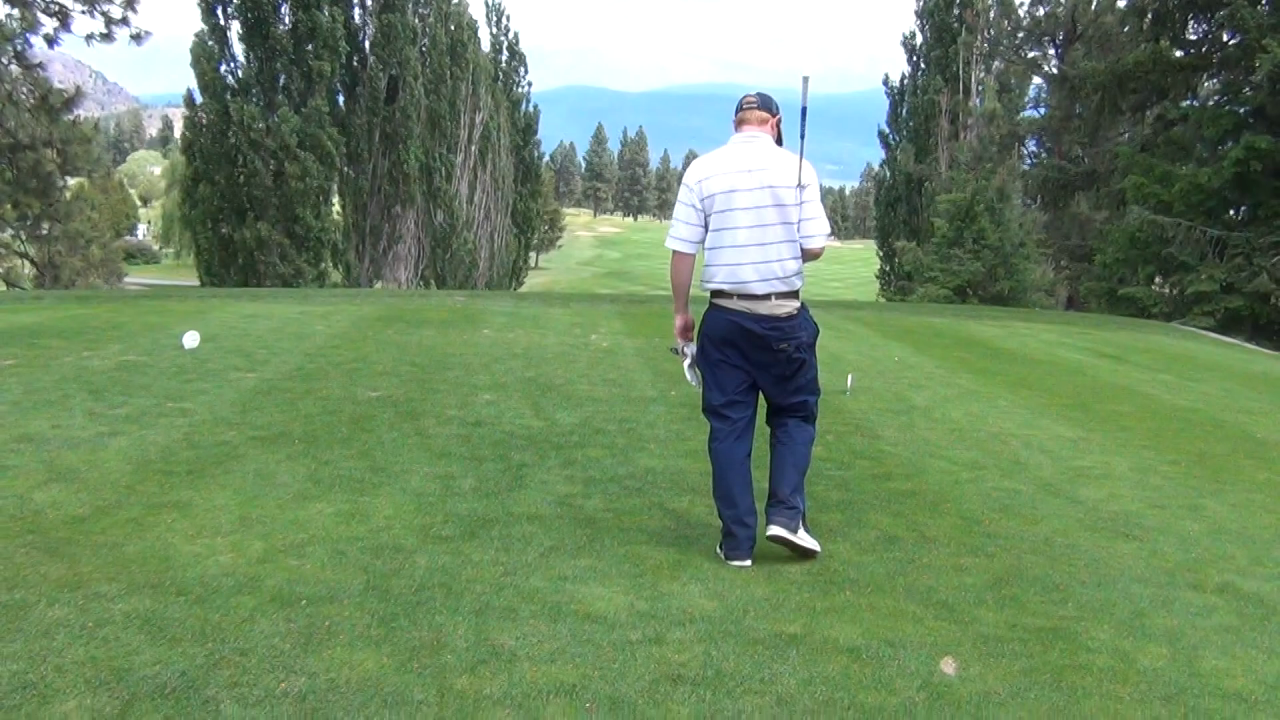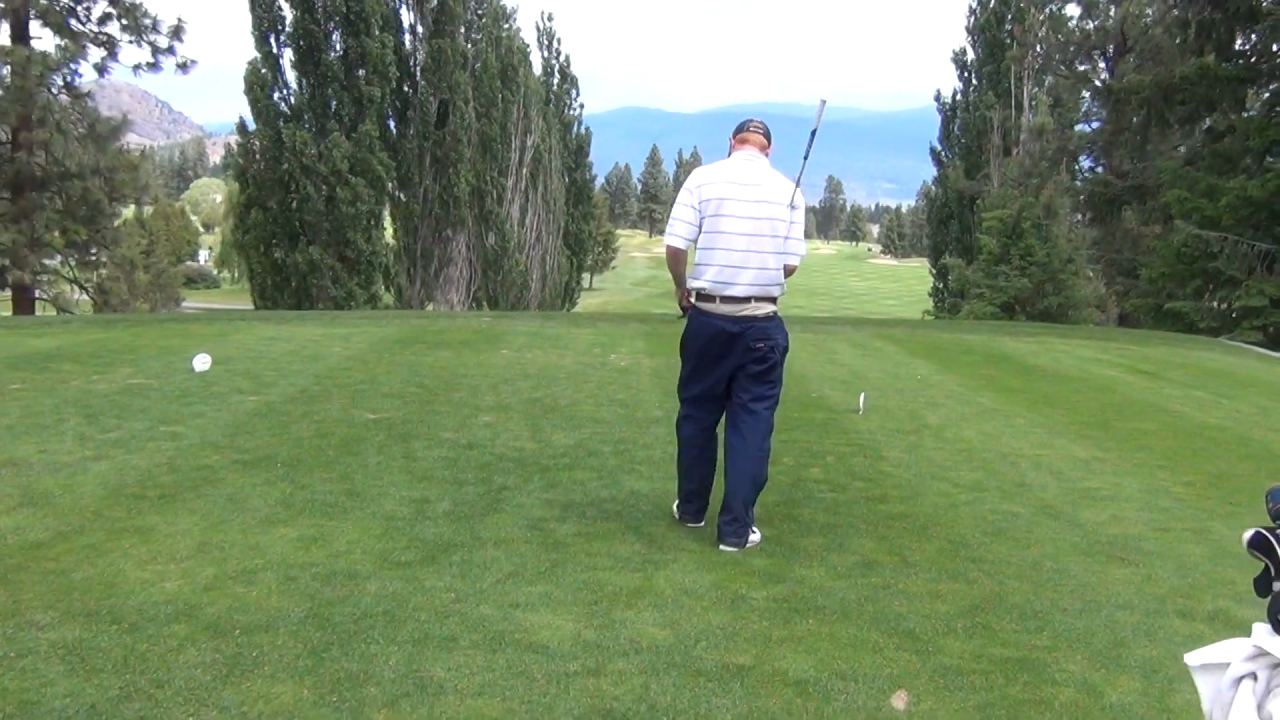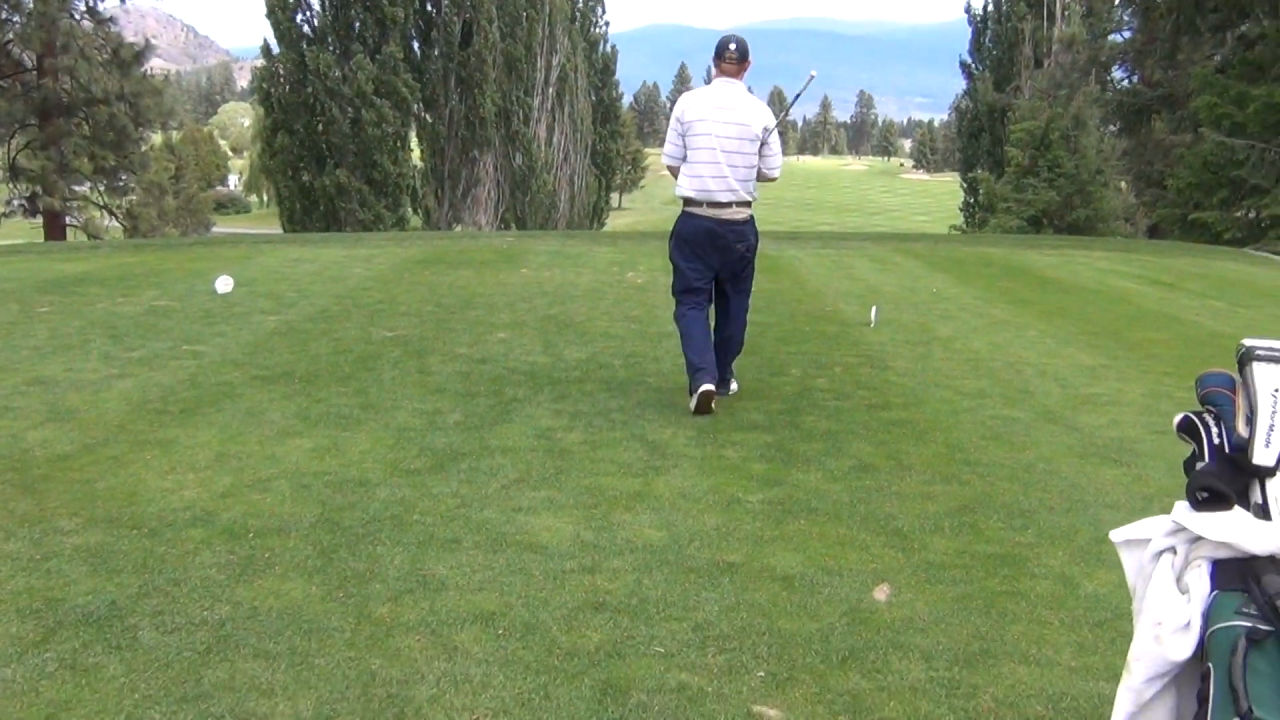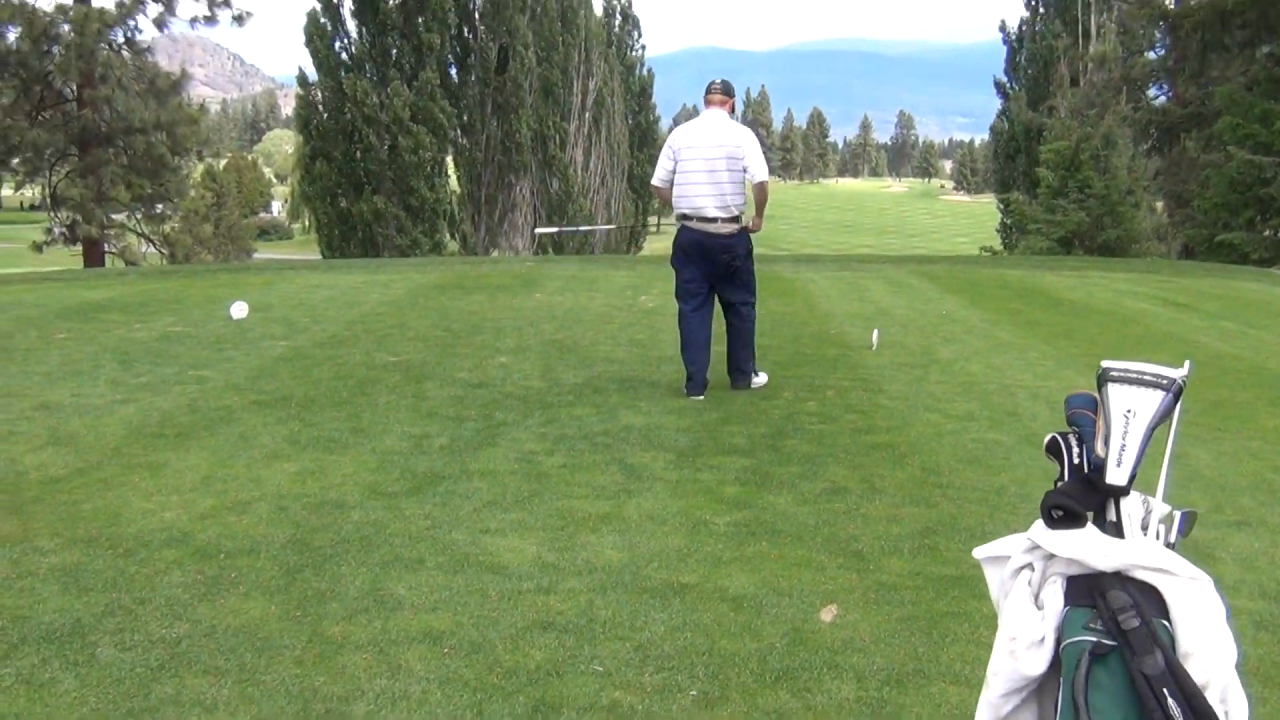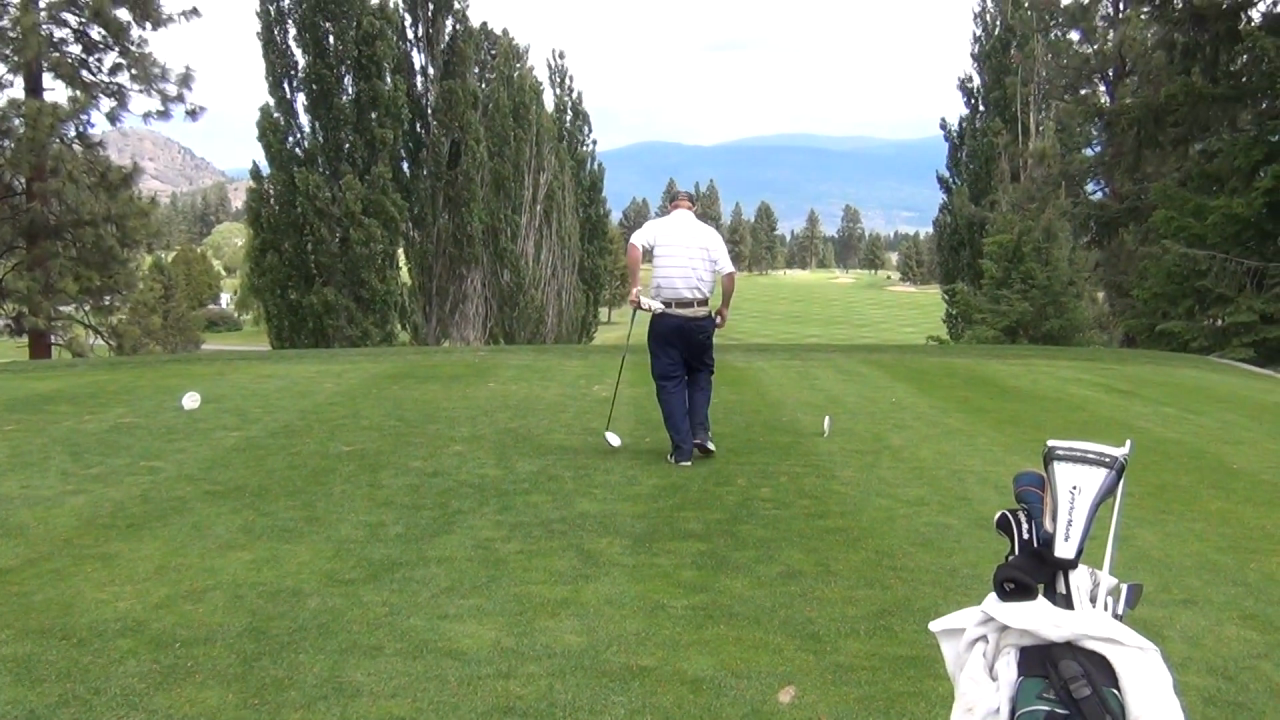
dt=1s
person 1, frame 1
left shoulder: (701, 169)
right shoulder: (796, 167)
left elbow: (682, 249)
right elbow: (814, 247)
left wrist: (681, 311)
left hip: (726, 316)
right hip: (783, 315)
left knee: (729, 426)
right knee: (795, 413)
left ankle: (737, 540)
right ankle: (785, 514)
person 1, frame 2
left shoulder: (701, 179)
right shoulder: (787, 190)
left elbow: (675, 246)
right elbow: (790, 264)
left wrist: (682, 287)
left hip: (708, 317)
right hip: (761, 322)
left knee: (697, 411)
right knee: (752, 422)
left ankle: (692, 505)
right ankle: (736, 527)
person 1, frame 3
left shoulder: (688, 103)
right shoulder: (760, 112)
left elbow: (672, 163)
right elbow: (770, 173)
left hip: (694, 220)
right hip: (738, 223)
left knee: (691, 301)
right knee: (733, 305)
left ankle: (703, 377)
right ankle: (722, 377)
person 1, frame 4
left shoulder: (680, 134)
right shoulder: (742, 134)
left elbow: (659, 184)
right elbow: (760, 181)
right wrist: (759, 216)
left hip: (689, 234)
right hip: (729, 234)
left knee: (692, 307)
right knee: (740, 303)
left ankle: (695, 382)
right ankle: (743, 374)
person 1, frame 5
left shoulder: (656, 226)
right shoulder: (709, 232)
left elbow: (634, 245)
right elbow: (728, 272)
left wrist: (634, 286)
right wrist: (725, 307)
left hip: (666, 316)
right hip: (699, 316)
left knee: (669, 382)
right knee: (701, 373)
left ankle: (682, 449)
right ankle: (700, 433)
